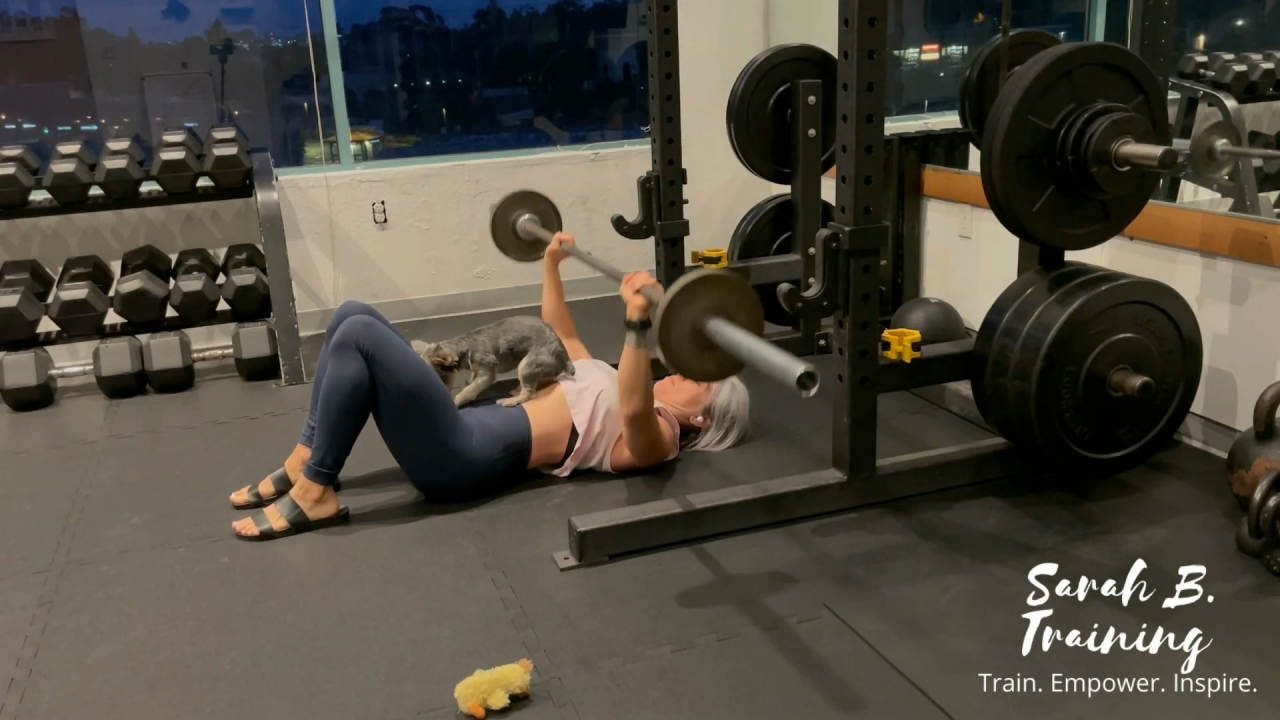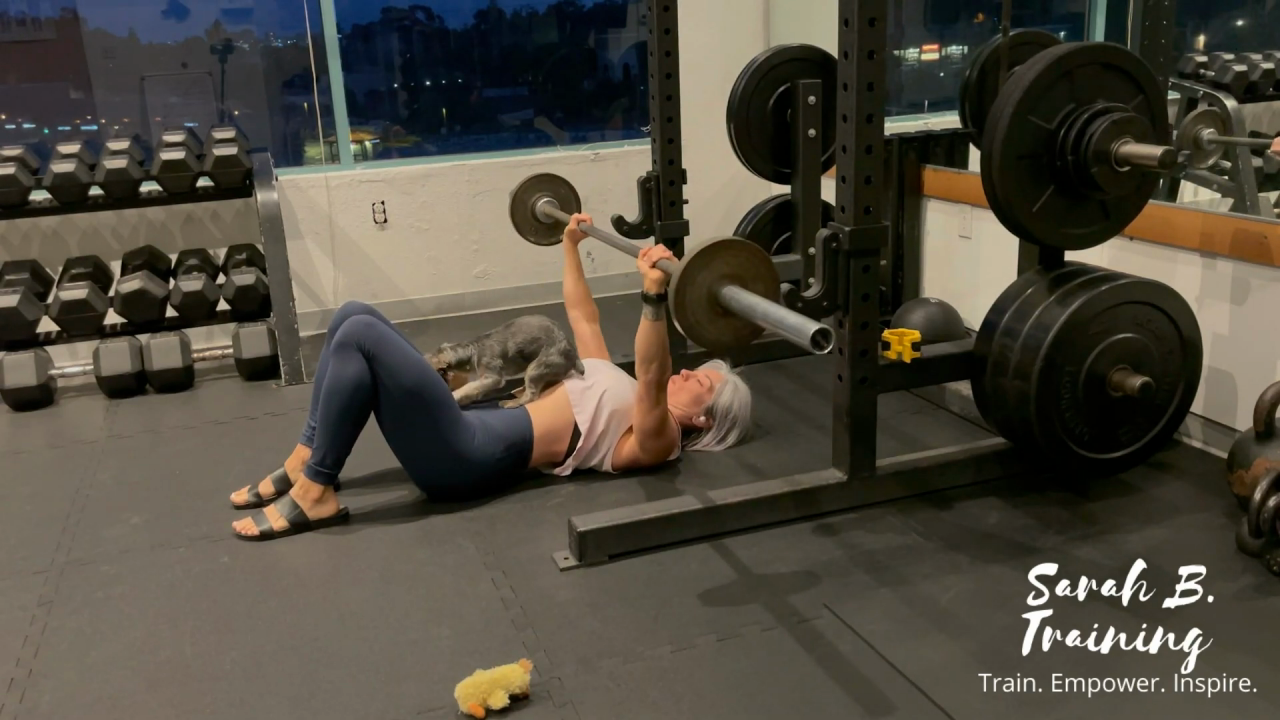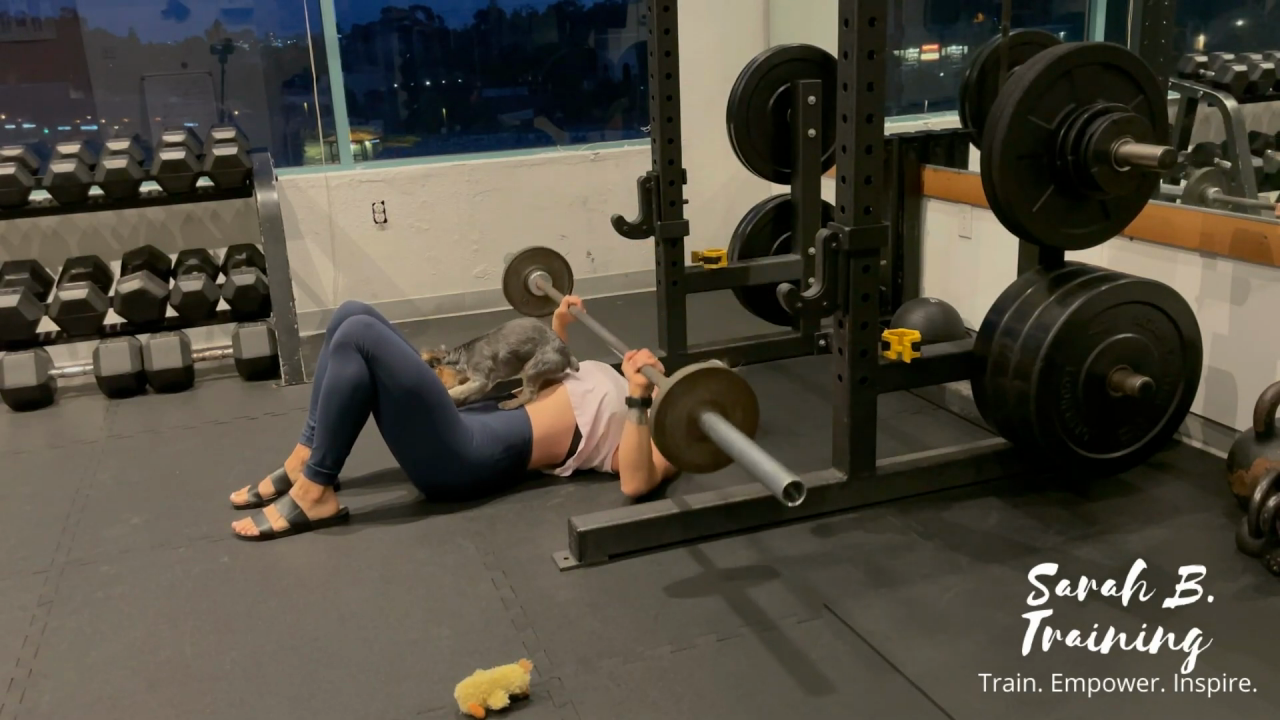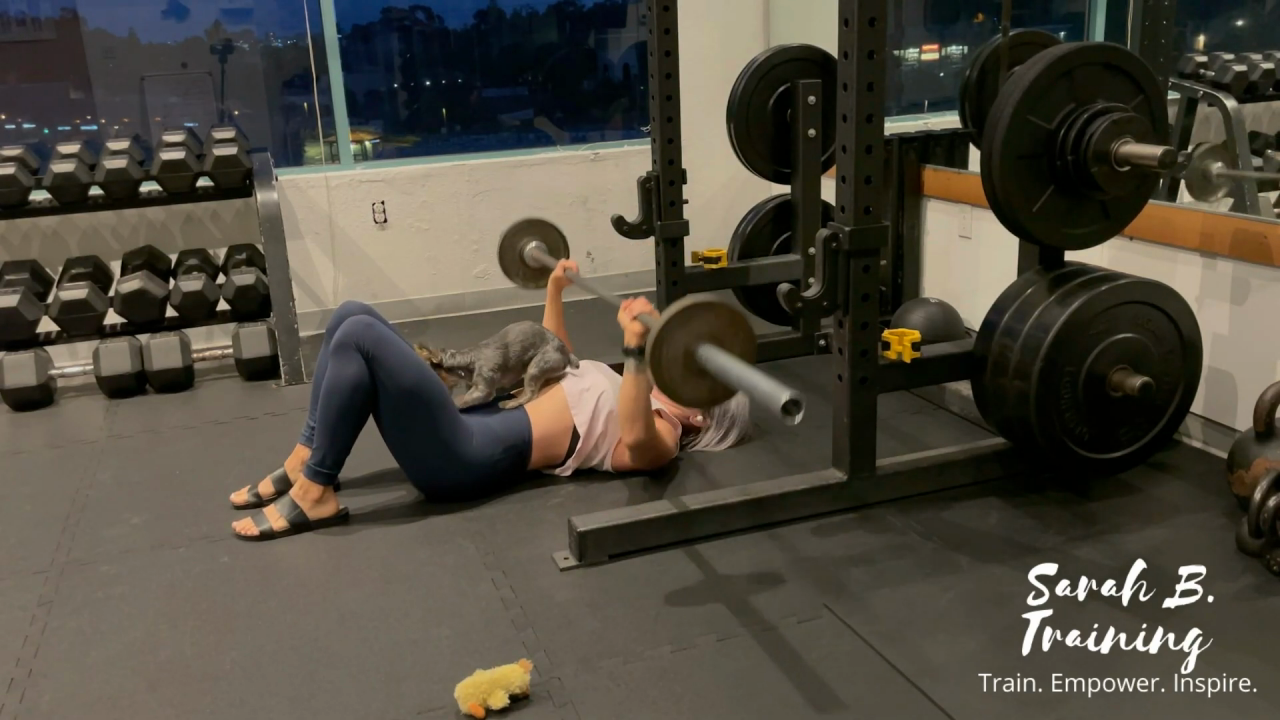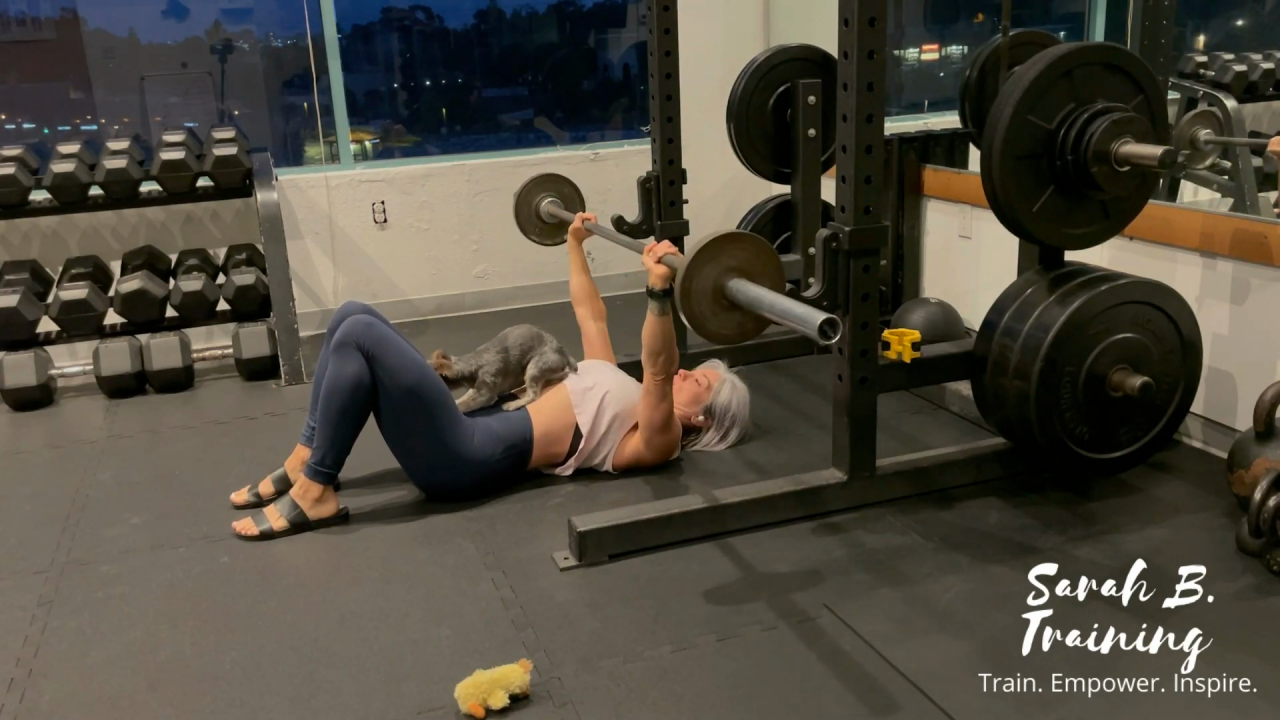
dt=0.5s
person 1, frame 1
left shoulder: (656, 437)
right shoulder: (620, 388)
left elbow: (633, 409)
right elbow: (556, 330)
left wrist: (639, 321)
right wrist: (551, 265)
left hip: (467, 457)
right hip: (469, 424)
left knee: (358, 334)
right knee: (353, 314)
left ankle: (315, 494)
right ankle: (302, 464)
person 1, frame 2
left shoulder: (657, 438)
right shoulder: (623, 393)
left elbow: (651, 383)
right elbow: (581, 315)
left wrist: (655, 294)
right wrist: (571, 246)
left hip: (468, 456)
right hip: (469, 425)
left knee: (360, 335)
right knee: (353, 316)
left ankle: (315, 494)
right ankle: (302, 464)
person 1, frame 3
left shoulder: (659, 444)
right shoulder: (623, 404)
left elbow: (636, 484)
left wrist: (640, 399)
right wrist: (559, 323)
left hip: (466, 457)
right hip: (475, 421)
left knee: (357, 335)
right knee: (353, 315)
left ankle: (314, 496)
right ankle: (298, 466)
person 1, frame 4
left shoulder: (660, 441)
right shoulder: (619, 391)
left elbow: (637, 436)
left wrist: (637, 347)
right wrist: (555, 290)
left hip: (467, 461)
right hip: (468, 428)
left knee: (360, 335)
right knee: (353, 316)
left ankle: (315, 498)
right ankle: (304, 465)
person 1, frame 5
left shoulder: (657, 438)
right shoulder: (618, 389)
left elbow: (659, 370)
right elbow: (590, 314)
left wrist: (660, 290)
right wrist: (576, 243)
left hip: (467, 458)
right hip: (471, 422)
left knee: (359, 335)
right knee: (353, 316)
left ankle: (315, 494)
right ankle: (302, 465)
